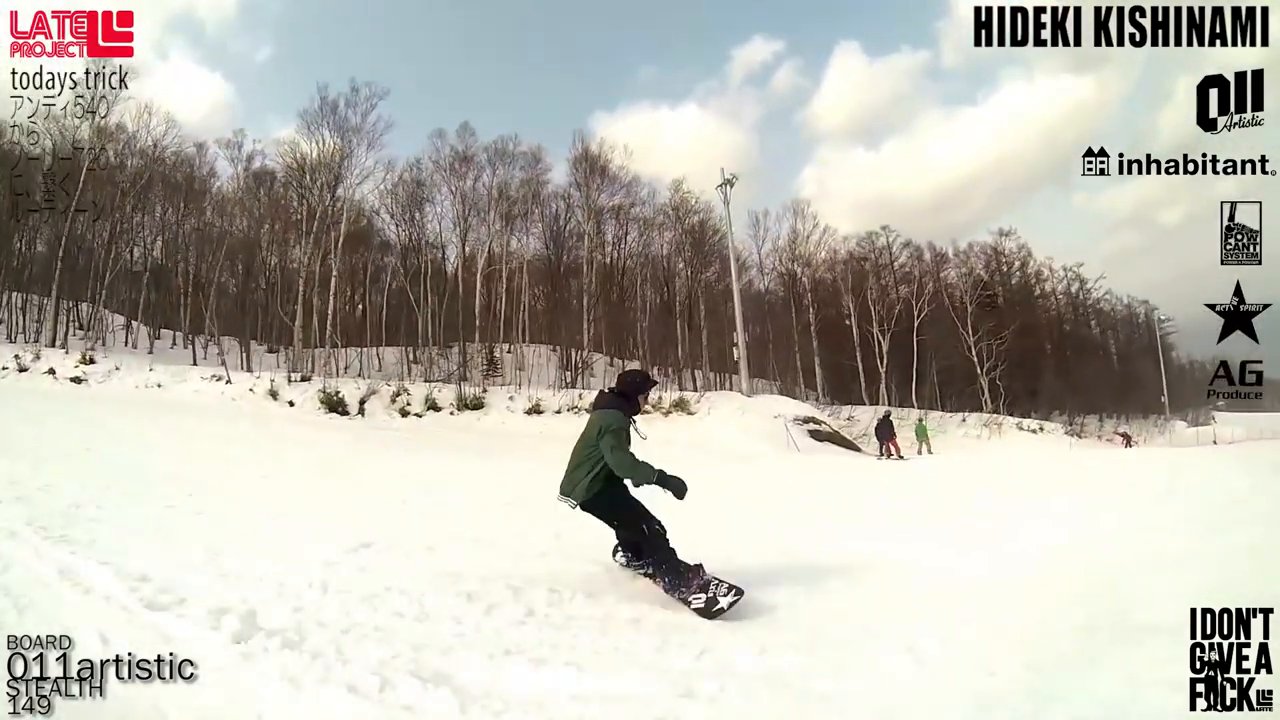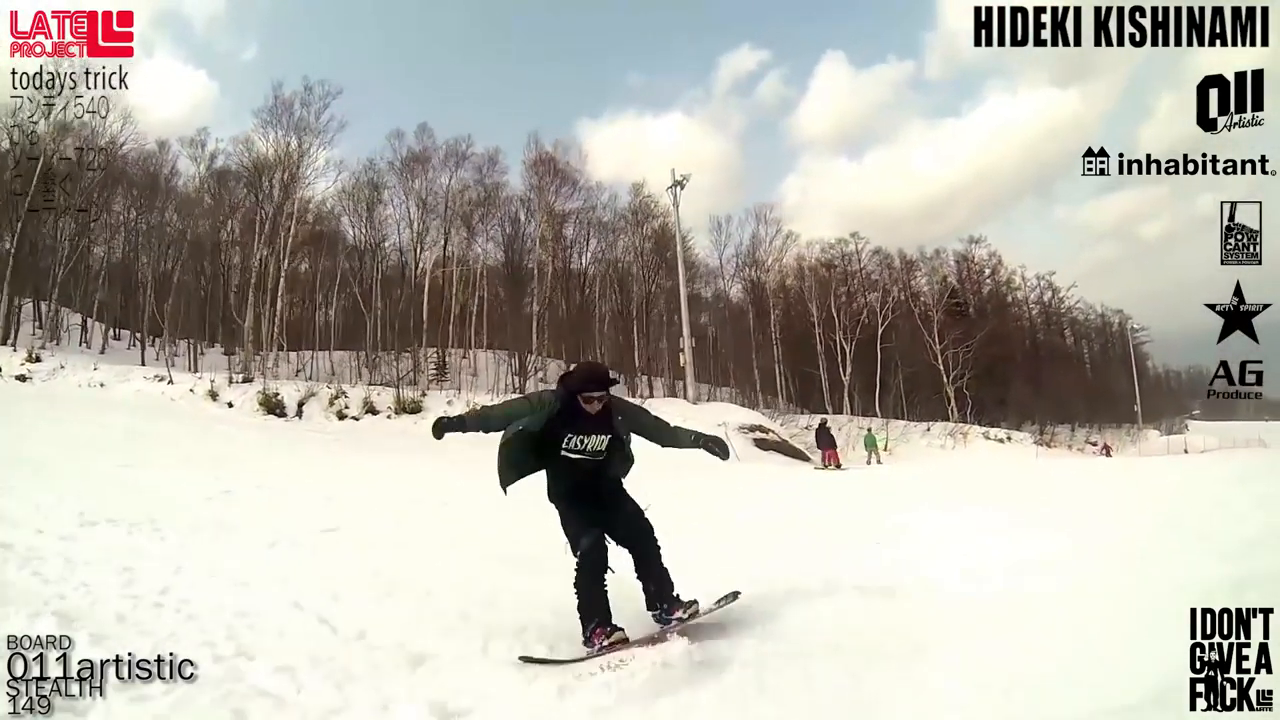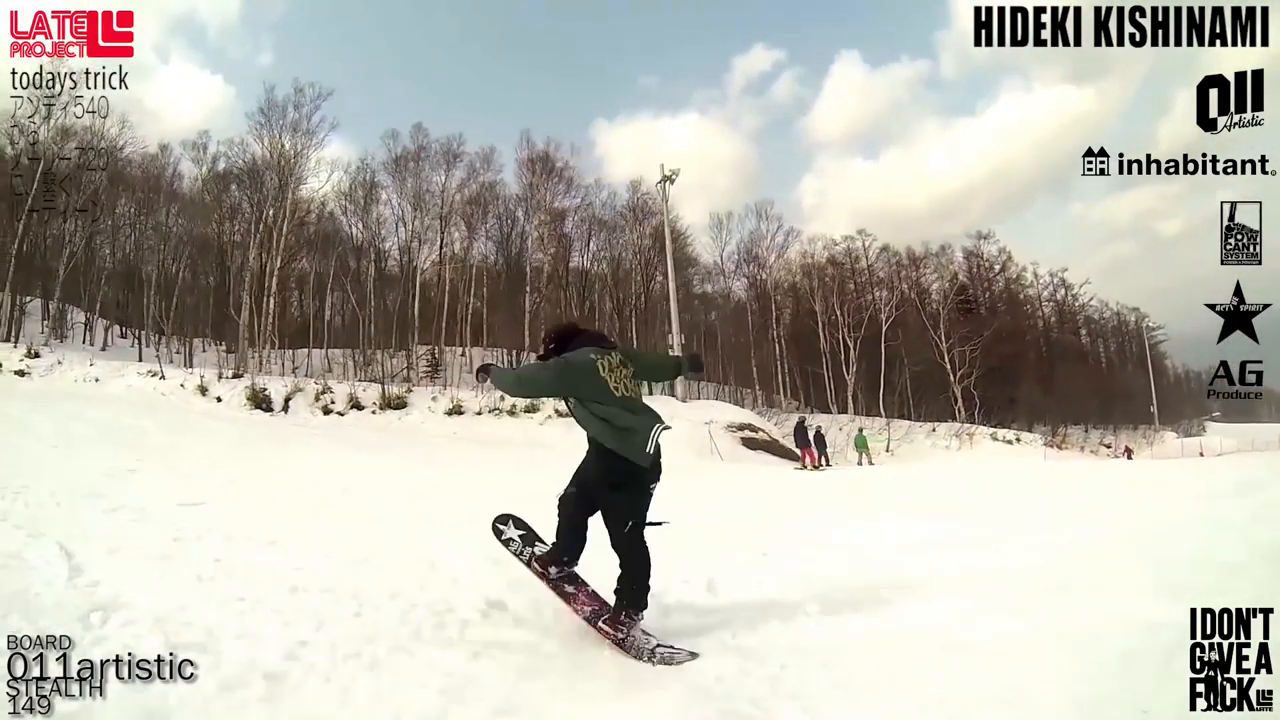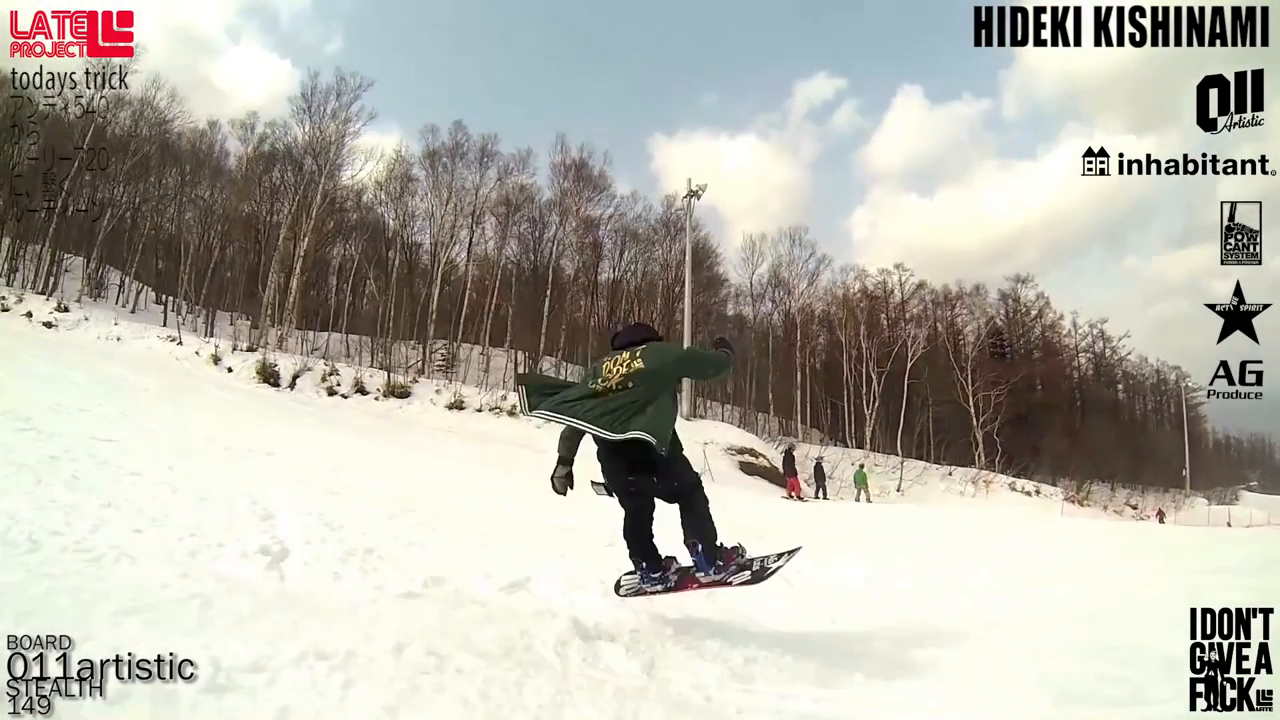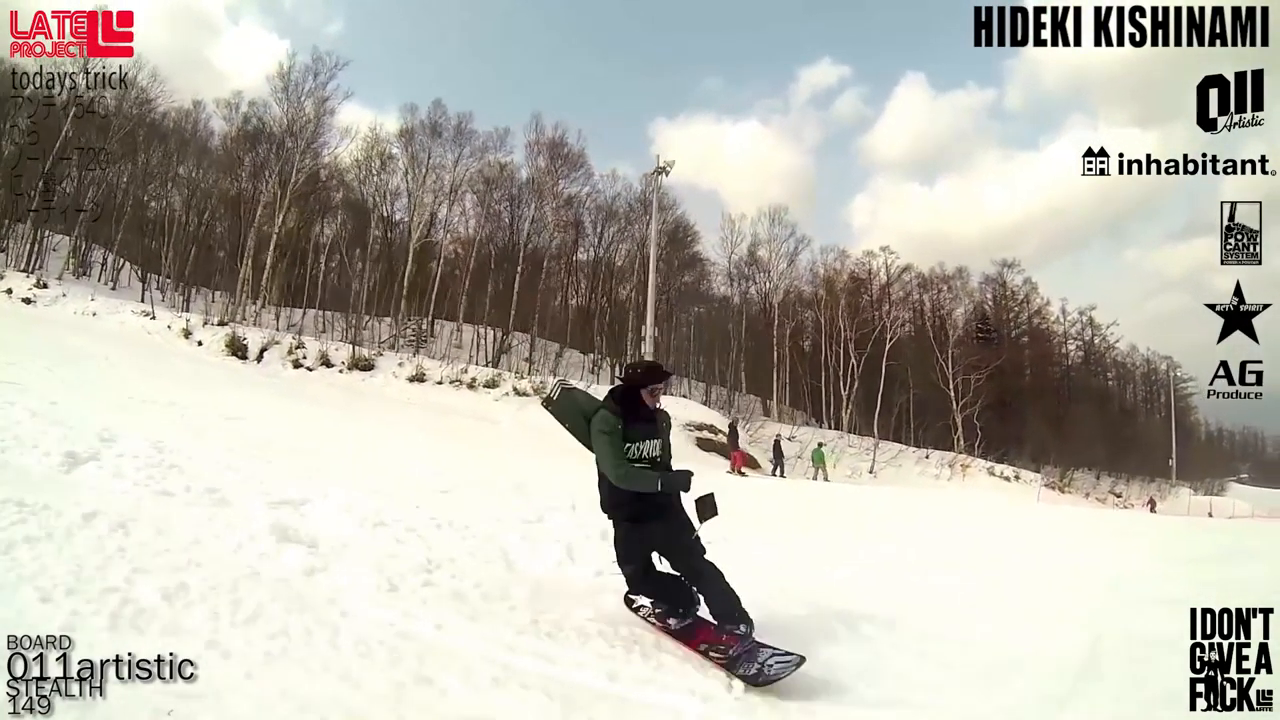
dt=0.7s
person 1, frame 1
left shoulder: (610, 412)
right shoulder: (614, 420)
right elbow: (621, 461)
left wrist: (640, 469)
right wrist: (662, 478)
left hip: (596, 483)
right hip: (594, 489)
left knee: (626, 510)
right knee: (648, 528)
left ankle: (633, 554)
right ankle: (676, 580)
person 1, frame 2
left shoulder: (617, 410)
right shoulder: (551, 404)
left elbow: (659, 429)
right elbow: (501, 413)
left wrist: (700, 439)
right wrist: (459, 422)
left hip: (608, 489)
right hip: (571, 495)
left knee: (643, 540)
right knee: (591, 554)
left ankle: (664, 607)
right ankle: (596, 629)
person 1, frame 3
left shoulder: (571, 364)
right shoulder: (617, 354)
left elbow: (522, 382)
right elbow: (663, 365)
left wrist: (492, 373)
right wrist: (687, 365)
left hip: (629, 462)
right hip: (606, 452)
left knee: (626, 538)
right knee: (572, 504)
left ankle: (629, 609)
right ankle: (560, 559)
person 1, frame 4
left shoulder: (603, 365)
right shoulder: (664, 353)
left elbow: (575, 416)
right elbow: (717, 365)
left wrist: (564, 462)
right wrist: (723, 350)
left hip: (612, 460)
right hip: (651, 448)
left knee: (637, 512)
right knee: (690, 493)
left ankle: (651, 570)
right ankle: (709, 560)
person 1, frame 5
left shoulder: (660, 420)
right shoulder: (605, 421)
right elbow: (617, 472)
right wrist: (666, 480)
left hip: (664, 506)
right hip: (627, 515)
left knee: (692, 563)
right knee: (636, 576)
left ankle: (735, 622)
right ankle: (679, 605)
